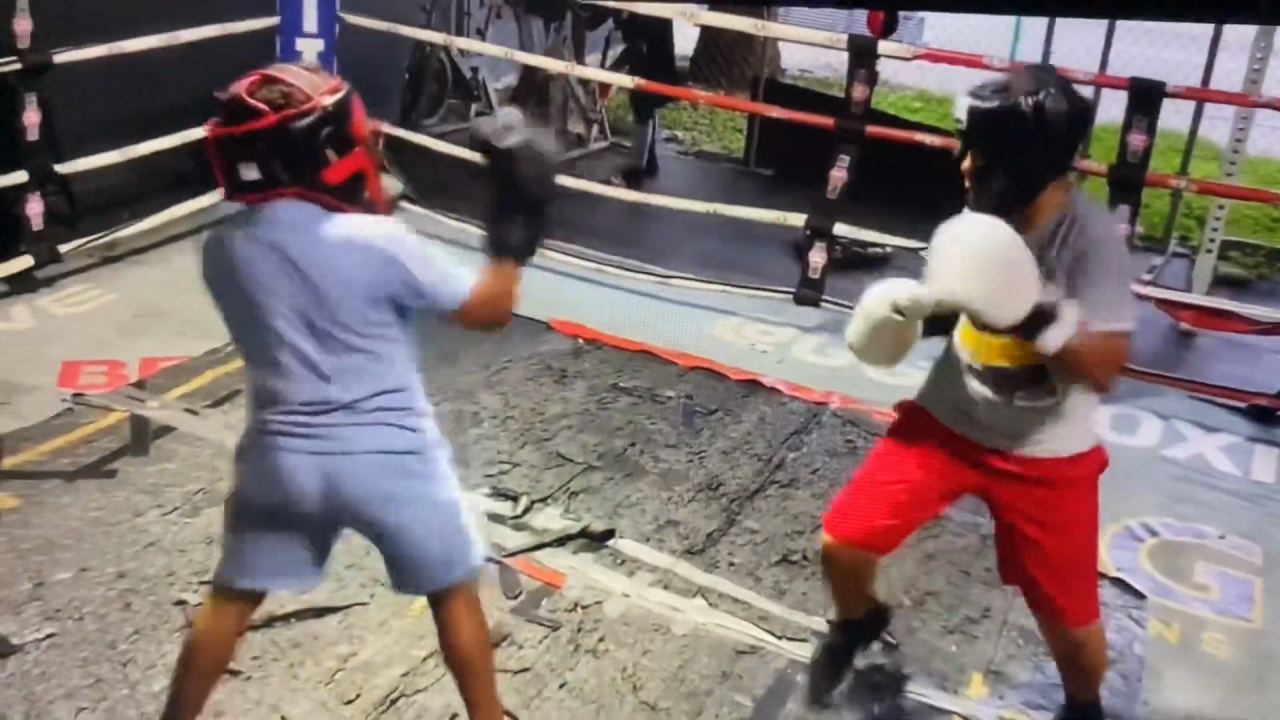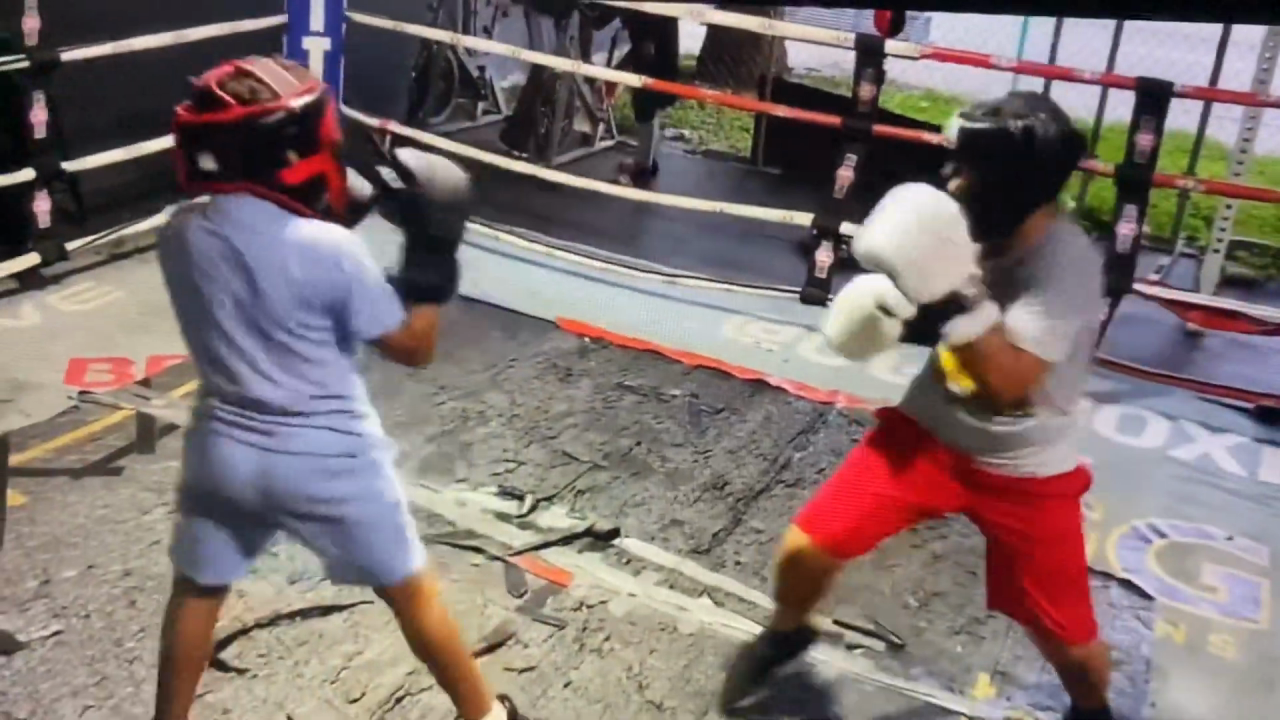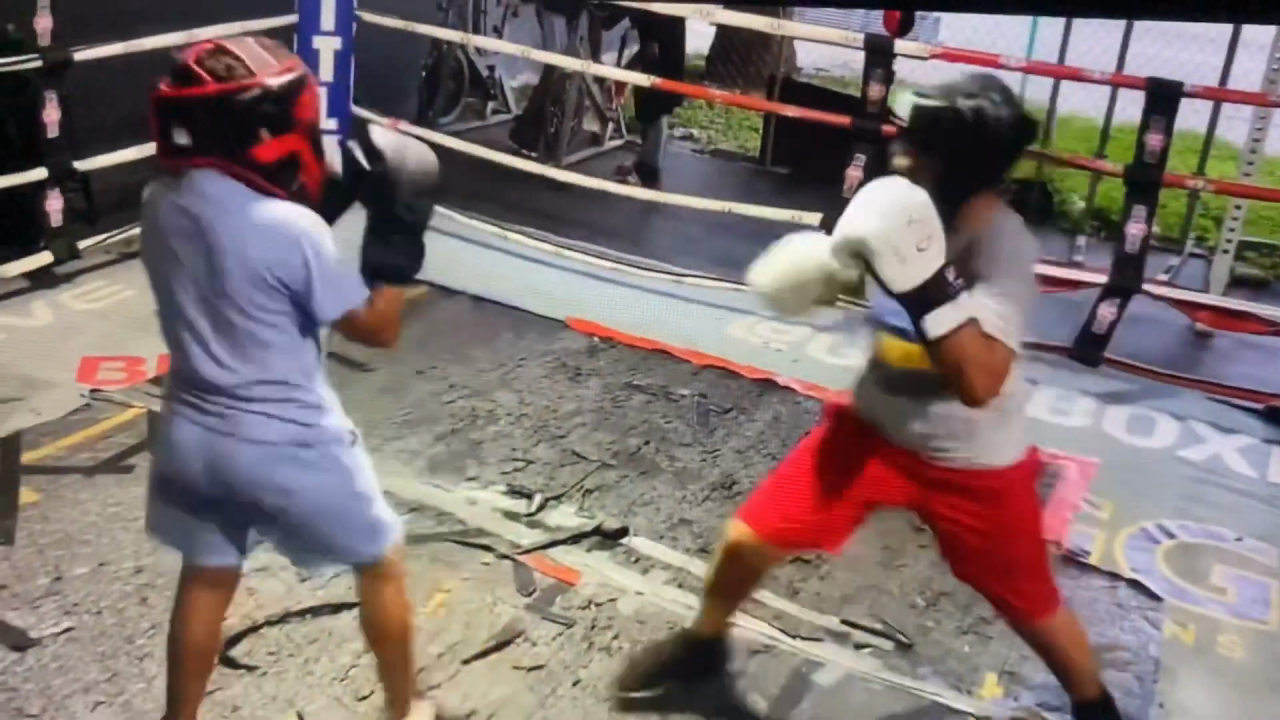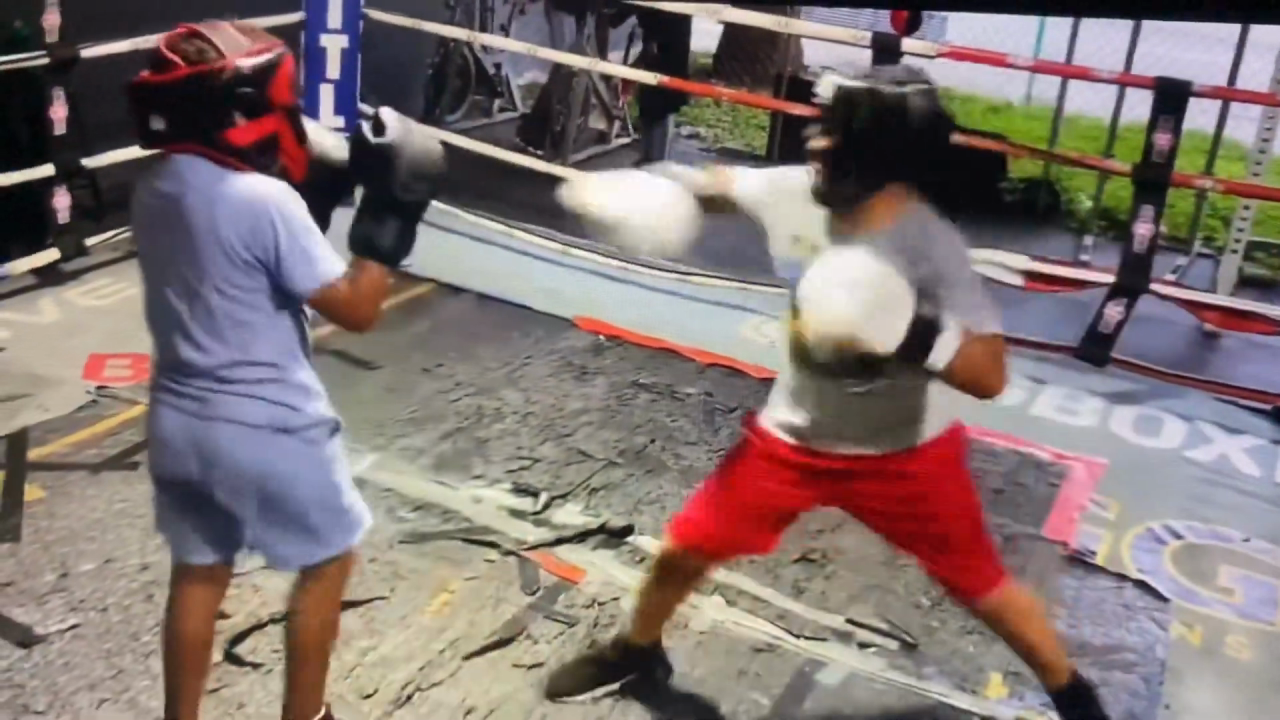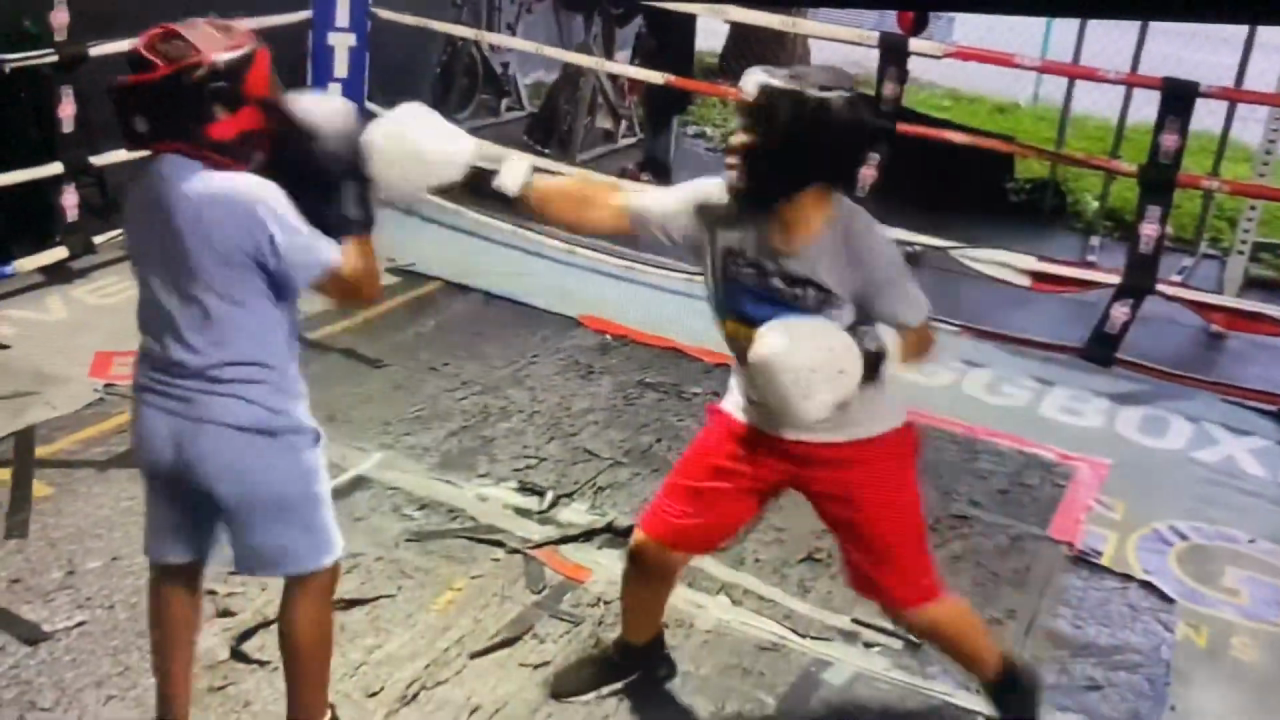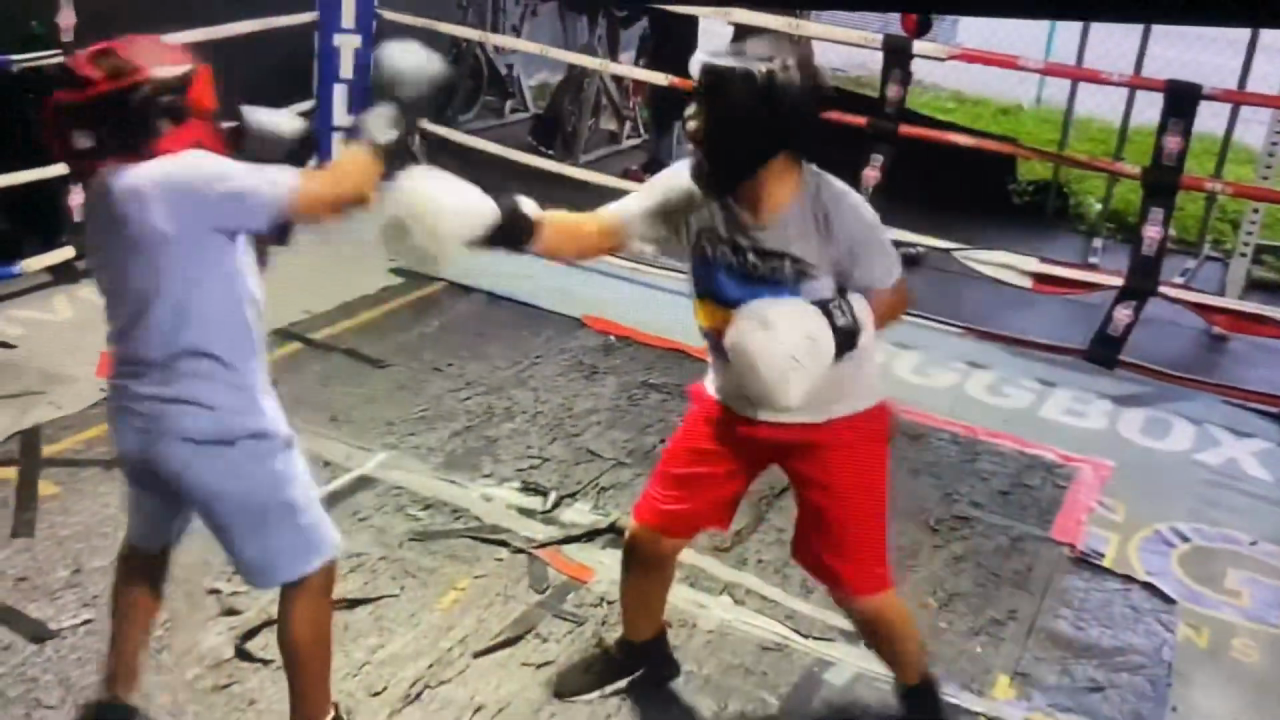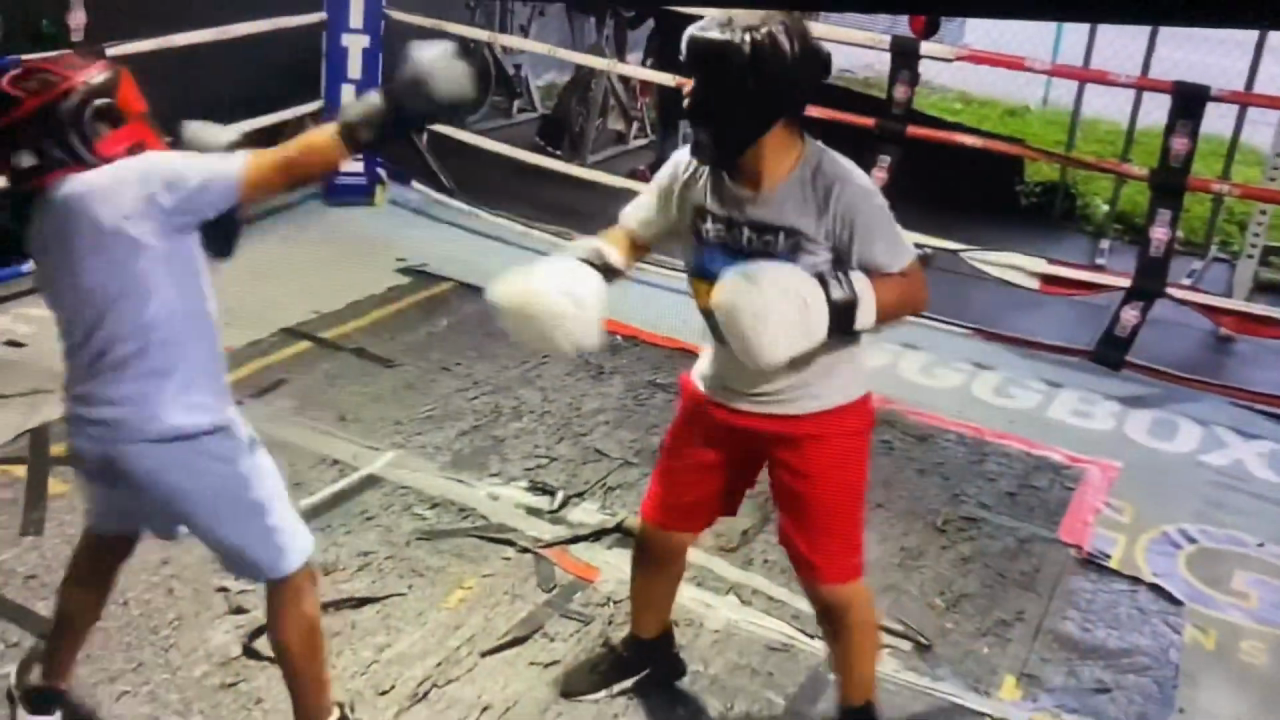
dt=0.1s
person 1, frame 1
left shoulder: (224, 249)
right shoulder: (377, 244)
right elbow: (491, 310)
right wrist: (521, 216)
left hip: (283, 458)
right hip: (389, 456)
left knee: (234, 594)
right knee: (454, 591)
person 1, frame 2
left shoulder: (181, 235)
right shoulder: (329, 250)
right elbow: (413, 347)
right wrist: (434, 245)
left hip: (226, 452)
right hip: (329, 459)
left knee: (198, 588)
right knee: (408, 585)
person 1, frame 3
left shoulder: (161, 205)
right shoulder: (293, 230)
right elbow: (377, 328)
left wrist: (319, 200)
right wrist: (399, 225)
left hip: (194, 435)
right hip: (289, 444)
left knee: (206, 577)
right knee: (380, 563)
person 1, frame 4
left shoulder: (151, 191)
right shoulder: (267, 203)
right elbow: (356, 309)
left wrist: (314, 187)
right wrist: (393, 210)
left hip: (180, 421)
right hip: (270, 428)
left knee: (197, 574)
right knee: (325, 564)
person 1, frame 5
left shoulder: (145, 190)
right shoulder: (252, 200)
right elbow: (360, 285)
left wrist: (301, 184)
right wrist: (343, 185)
left hip: (164, 418)
right hip: (255, 429)
left knee: (175, 571)
right knee: (312, 574)
person 1, frame 6
left shoulder: (111, 204)
right shoulder: (187, 179)
right elbow: (337, 194)
right wrist: (387, 128)
left hip: (143, 423)
right hip: (225, 433)
left knee: (148, 548)
right knee: (308, 574)
person 1, frame 7
right shoulder: (147, 183)
right elbow: (288, 169)
left wrist: (203, 227)
right wrist: (390, 109)
left hip: (96, 428)
right hip: (183, 432)
left knee: (105, 542)
right knee: (290, 577)
person 2, frame 1
left shoulder: (1091, 238)
right shoulder: (978, 219)
left elbow: (1103, 367)
left wrist: (1032, 313)
right wrist: (919, 309)
left hip: (1048, 455)
right hip: (945, 421)
left knee: (1066, 611)
right knee: (842, 544)
right ankle: (857, 622)
person 2, frame 2
left shoulder: (1067, 263)
right shoulder: (979, 230)
left elbow: (1013, 387)
left wrist: (951, 291)
right wrist: (903, 313)
left hip: (1026, 471)
right hip: (927, 434)
left knee: (1060, 624)
right knee: (805, 550)
right ankle: (787, 632)
person 2, frame 3
left shoulder: (1003, 249)
right shoulder: (921, 216)
left elbow: (981, 382)
left wrist: (921, 282)
right wrist: (832, 265)
left hip: (972, 463)
right hip: (872, 430)
left knee: (1033, 608)
right knee: (746, 541)
right ankle: (701, 645)
person 2, frame 4
left shoulder: (930, 248)
right shoulder: (820, 196)
left elbow: (988, 375)
right elbow: (728, 187)
left wrist: (912, 331)
right wrist: (686, 189)
left hip: (902, 448)
right hip: (794, 436)
left knee: (978, 587)
right knee: (681, 553)
right ankle: (636, 650)
person 2, frame 5
left shoulder: (862, 244)
right shoulder: (719, 206)
left elbow: (917, 338)
right elbow: (602, 207)
left wrist: (863, 353)
right wrist: (495, 172)
left hip: (856, 440)
right hip: (754, 424)
left knee: (910, 597)
right knee: (653, 546)
right ankle: (638, 652)
person 2, frame 6
left shoulder: (837, 214)
right shoulder: (687, 189)
left elbow: (892, 296)
right elbow: (591, 232)
left wrist: (840, 329)
right wrist: (503, 220)
left hip: (834, 419)
right hip: (733, 404)
left knee: (858, 587)
right knee: (650, 536)
right ankle: (641, 649)
person 2, frame 7
left shoulder: (842, 189)
right shoulder: (694, 169)
left elbow: (910, 293)
right elbow: (631, 236)
left wrist: (834, 305)
right wrist: (582, 271)
left hip: (823, 410)
right hip: (720, 397)
left knee: (830, 580)
right knee: (658, 531)
right ankle: (648, 646)
